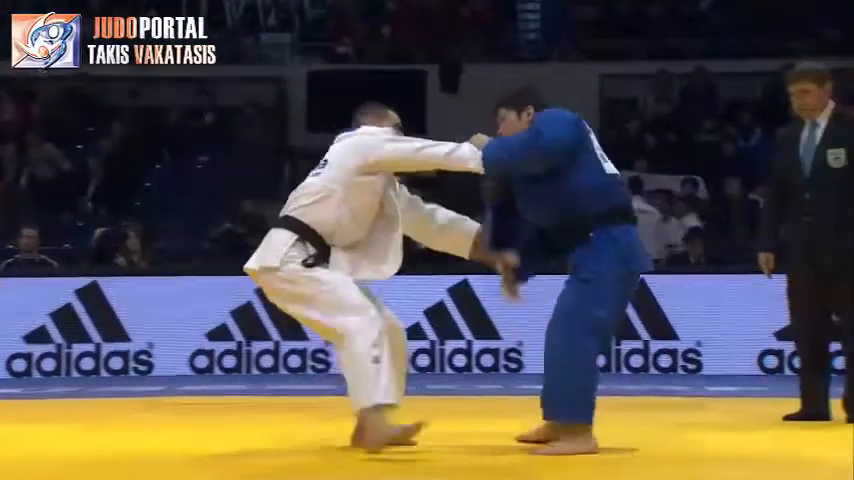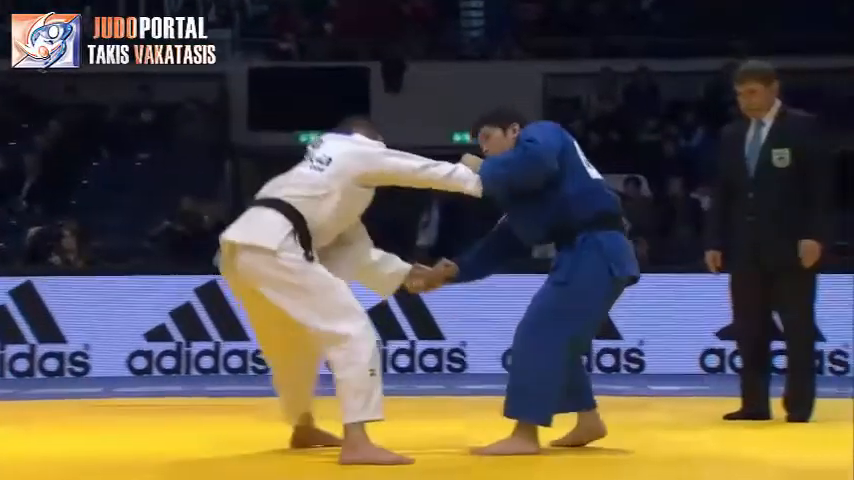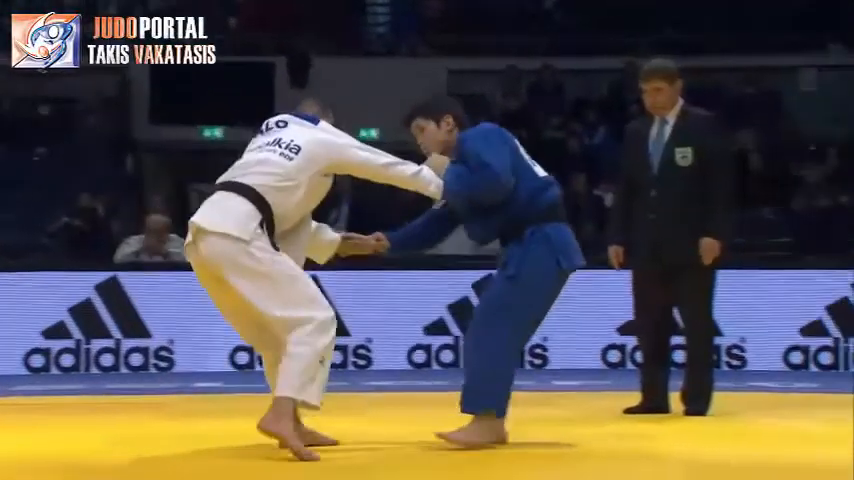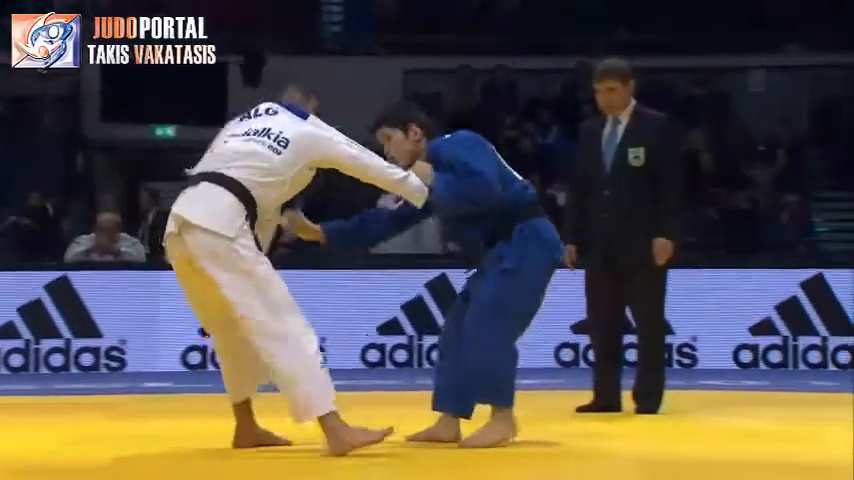
dt=0.3s
person 1, frame 1
right shoulder: (786, 138)
right elbow: (775, 194)
right wrist: (767, 243)
right hip: (802, 249)
right knee: (807, 331)
right ankle: (814, 403)
person 1, frame 2
left shoulder: (802, 127)
right shoulder: (731, 134)
left elbow: (820, 186)
right elbow: (722, 192)
left wrist: (814, 235)
right wrist: (714, 241)
left hip: (790, 246)
right hip: (745, 247)
left knee: (798, 327)
right knee: (749, 329)
left ankle: (799, 404)
right ankle: (754, 403)
person 1, frame 3
left shoulder: (704, 126)
right shoulder: (635, 132)
left elbow: (720, 185)
right elbow: (625, 188)
left wrist: (714, 233)
right wrist: (618, 237)
left hip: (691, 242)
right hip: (646, 243)
left knee: (697, 323)
right knee: (650, 324)
left ankle: (696, 399)
right ankle: (654, 397)
person 1, frame 4
left shoulder: (657, 127)
right shoulder: (589, 131)
left elbow: (671, 186)
right elbow: (579, 188)
left wrist: (666, 233)
right wrist: (571, 236)
left hip: (642, 242)
right hip: (599, 243)
left knee: (649, 322)
right knee: (602, 322)
left ankle: (648, 397)
right ankle: (606, 395)
person 2, frame 1
left shoulder: (379, 179)
right shoulder: (365, 144)
left elbow: (420, 218)
right elbow: (430, 151)
left wrist: (479, 240)
left hip: (313, 258)
right hip: (287, 258)
left knee: (386, 330)
right knee: (362, 324)
left ankle: (369, 426)
right ankle: (374, 425)
person 2, frame 2
left shoulder: (327, 171)
right shoulder: (360, 151)
left elbow: (355, 251)
right elbow: (425, 170)
left wrist: (407, 274)
right wrist: (480, 180)
left hip: (242, 245)
right hip: (270, 246)
left knee: (291, 342)
right knee: (352, 332)
left ankle: (304, 428)
right ankle: (355, 443)
person 2, frame 3
left shoulder: (270, 139)
right shoulder: (321, 137)
left elbow: (291, 221)
right elbow: (386, 166)
left wrist: (338, 242)
right wrist: (441, 183)
left hip: (207, 231)
right hip: (234, 233)
left knee: (273, 332)
right knee: (314, 320)
left ankle: (288, 422)
right ankle: (280, 416)
person 2, frame 4
left shoulder: (242, 124)
right shoulder: (317, 130)
right elbow: (371, 165)
right wrist: (420, 187)
left hip: (186, 223)
right hip: (221, 225)
left knee: (231, 329)
right knee: (283, 327)
left ankle: (246, 425)
right ankle: (337, 430)
person 3, frame 1
left shoulder: (554, 122)
right shoulder: (540, 152)
left elbow: (536, 150)
right elbow: (540, 227)
left wrist: (491, 151)
right wrist: (516, 263)
left hip: (606, 244)
right hip: (599, 246)
left knee: (570, 335)
right knee: (566, 336)
left ankle: (579, 434)
right ankle: (555, 423)
person 3, frame 2
left shoulder: (540, 135)
right shoulder: (517, 183)
left elbow: (533, 163)
right elbow: (502, 244)
left wrist: (485, 170)
right wrist: (455, 269)
left hip: (595, 251)
right hip: (593, 252)
left knee: (539, 336)
right knee: (558, 339)
left ankle: (524, 436)
right ankle: (588, 421)
person 3, frame 3
left shoulder: (480, 137)
right shoulder: (463, 169)
left elbow: (493, 183)
right elbow: (437, 222)
left wrist: (448, 174)
right wrist: (389, 242)
left hip: (541, 244)
right hip: (532, 246)
left knee: (492, 328)
right knee: (499, 330)
left ankle: (484, 423)
right ankle: (492, 424)
person 3, frame 4
left shoulder: (461, 146)
right shoulder: (425, 173)
left elbow: (483, 192)
right elbow: (385, 222)
left wrist: (434, 183)
right wrist: (322, 233)
left hip: (527, 240)
right hip: (502, 247)
left knee: (484, 327)
right knee: (459, 329)
left ankle: (502, 420)
right ankle: (448, 422)
